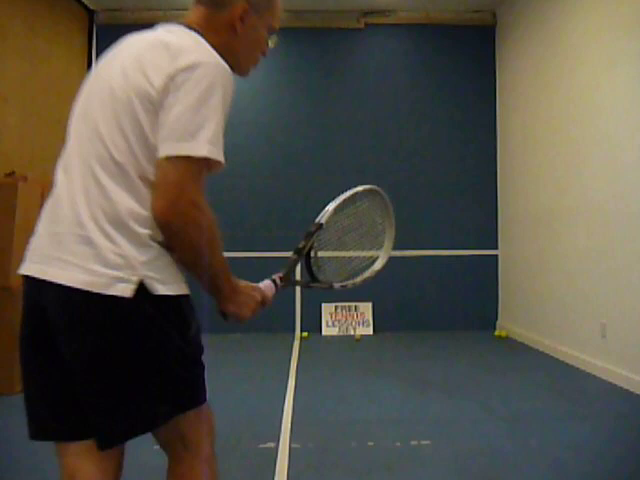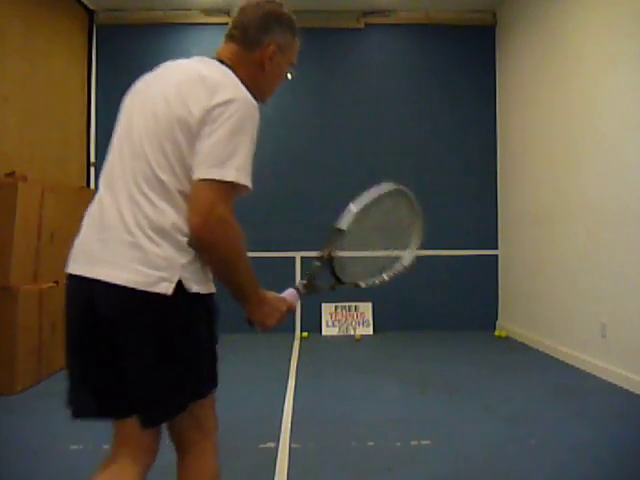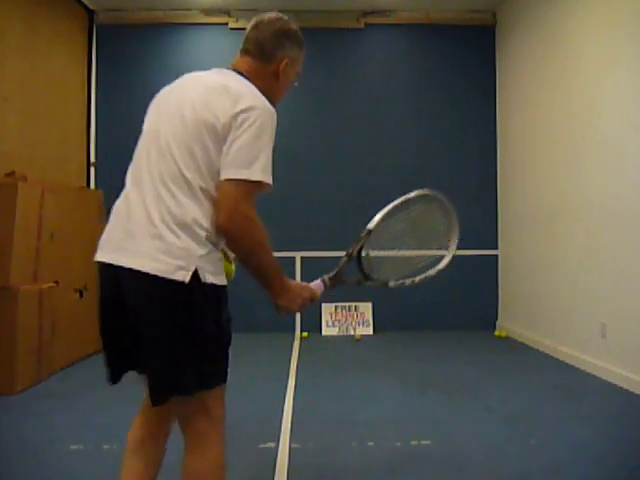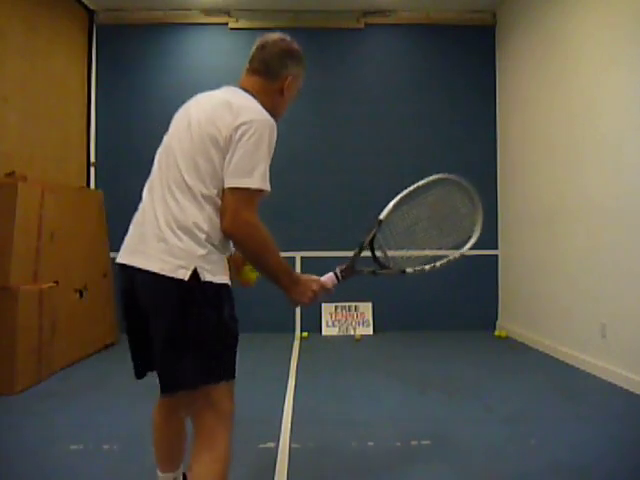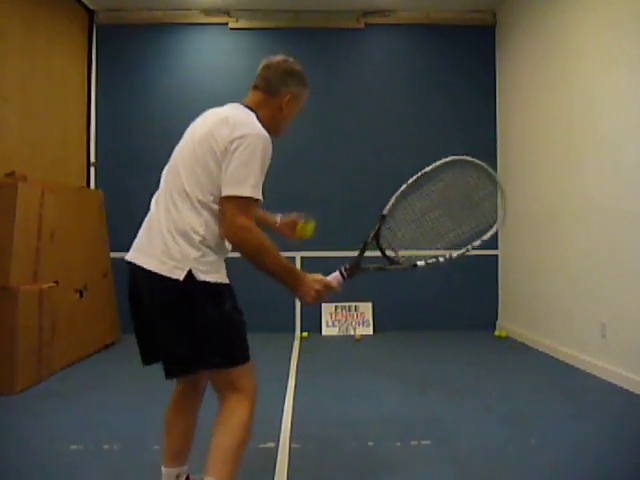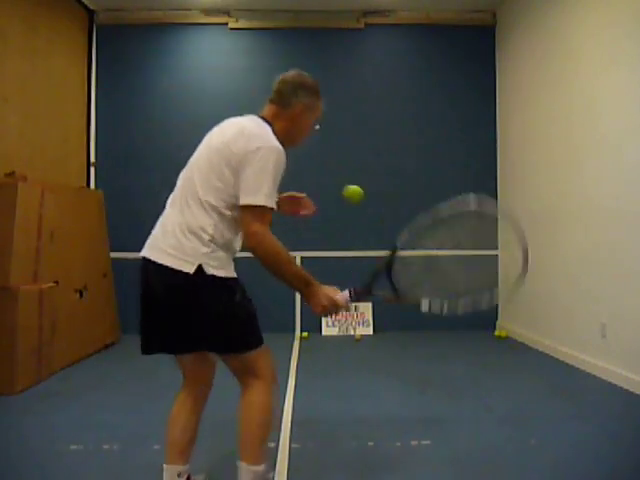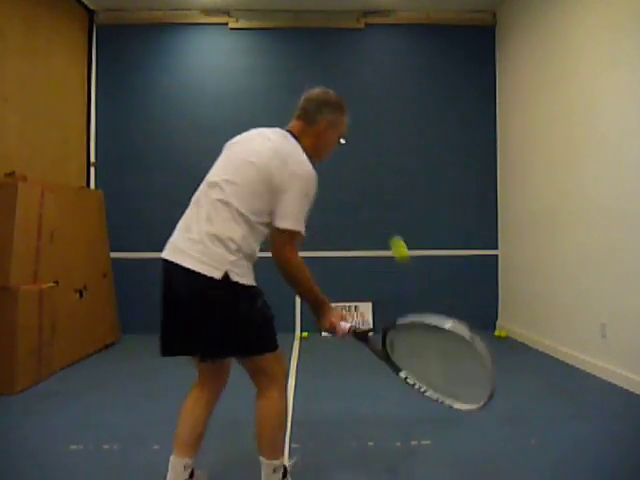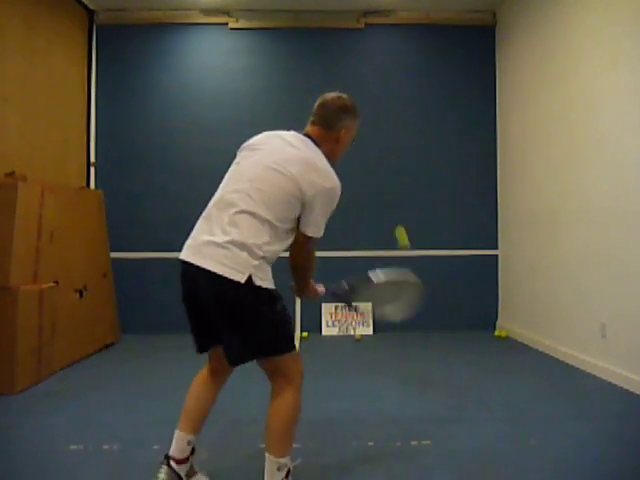
dt=0.2s
person 1, frame 1
left shoulder: (129, 50)
right shoulder: (203, 67)
right elbow: (175, 205)
right wrist: (227, 288)
left hip: (50, 274)
right hip: (121, 288)
person 1, frame 2
left shoulder: (158, 77)
right shoulder: (234, 100)
right elbow: (208, 221)
right wrist: (253, 299)
left hip: (91, 272)
right hip: (157, 286)
right knee: (196, 436)
person 1, frame 3
left shoulder: (178, 88)
right shoulder: (254, 108)
right elbow: (233, 217)
right wrist: (279, 287)
left hip: (119, 259)
right hip: (176, 274)
left knee: (160, 404)
right knee: (203, 423)
person 1, frame 4
left shoulder: (199, 104)
right shoulder: (256, 121)
right elbow: (239, 222)
left wrist: (226, 253)
right wrist: (292, 283)
left hip: (139, 262)
right hip: (185, 275)
left knee: (179, 390)
right knee: (214, 419)
person 1, frame 5
left shoulder: (216, 118)
right shoulder: (252, 135)
right elbow: (237, 229)
left wrist: (270, 221)
right wrist: (298, 281)
left hip: (147, 265)
right hip: (186, 275)
left knee: (190, 385)
right knee: (239, 393)
person 1, frame 6
left shoulder: (233, 127)
right shoulder: (267, 148)
right elbow: (256, 237)
left wrist: (274, 200)
right wrist: (311, 289)
left hip: (160, 261)
right hip: (197, 270)
left knee: (197, 380)
right knee: (259, 373)
person 1, frame 7
left shoulder: (251, 137)
right shoulder: (300, 171)
right elbow: (284, 256)
right wrist: (322, 309)
left hip: (178, 261)
right hip: (216, 273)
left knee: (210, 377)
right knee: (271, 377)
person 1, frame 8
left shoulder: (262, 139)
right shoulder: (326, 181)
right elbow: (301, 253)
right wrist: (305, 287)
left hip: (195, 261)
right hip: (239, 277)
left knee: (217, 365)
right knee: (288, 376)
